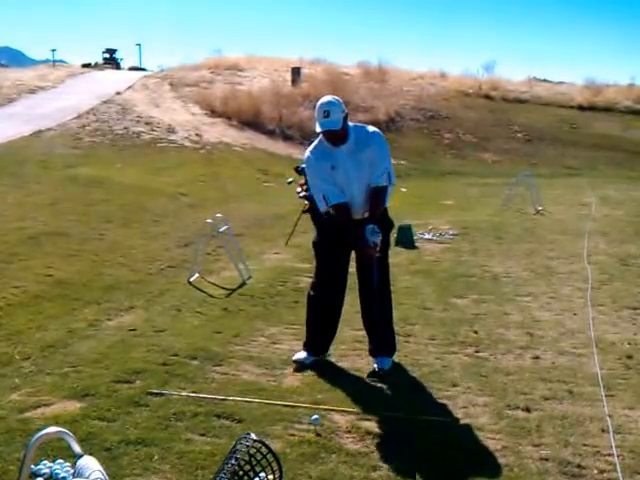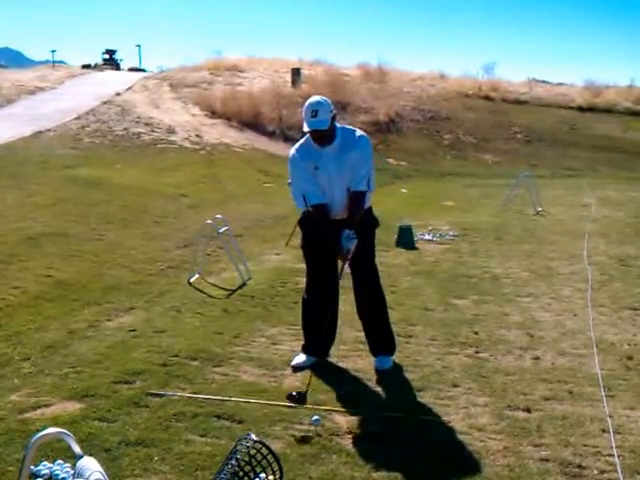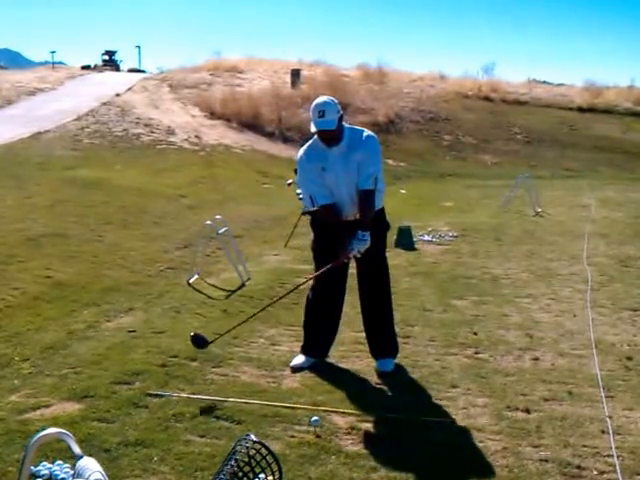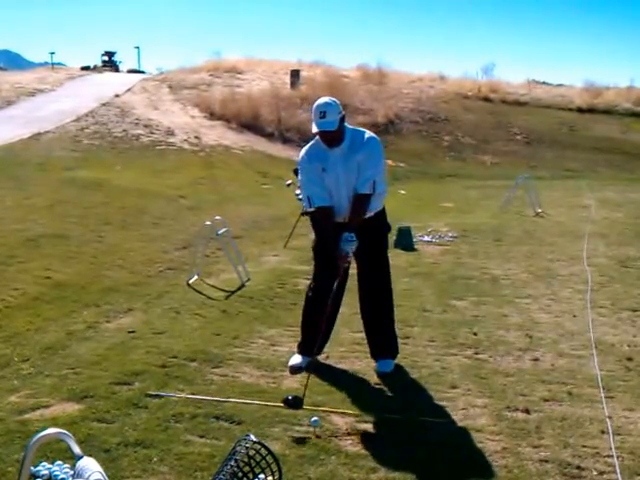
dt=0.4s
person 1, frame 1
left shoulder: (373, 139)
right shoulder: (314, 156)
left elbow: (380, 185)
right elbow: (335, 202)
left wrist: (373, 226)
right wrist: (358, 238)
left hip: (372, 220)
right hip: (334, 225)
left knee: (376, 286)
right knee: (325, 285)
left ankle: (382, 350)
right ankle: (315, 346)
person 1, frame 2
left shoulder: (359, 142)
right shoulder: (298, 155)
left elbow: (359, 191)
right elbow: (314, 203)
left wrist: (349, 231)
right wrist: (334, 240)
left hip: (358, 221)
right hip: (318, 225)
left knee: (367, 285)
right knee: (318, 287)
left ankle: (383, 349)
right ankle: (315, 348)
person 1, frame 3
left shoulder: (367, 142)
right shoulder: (307, 157)
left elbow: (368, 190)
right elbow: (323, 204)
left wrist: (363, 231)
right wrist: (342, 240)
left hip: (370, 221)
right hip: (329, 225)
left knee: (375, 288)
right knee: (324, 288)
left ankle: (384, 352)
right ankle: (313, 349)
person 1, frame 4
left shoulder: (368, 143)
right shoulder: (308, 156)
left elbow: (364, 194)
right elbow: (321, 207)
left wrist: (351, 235)
right wrist: (336, 244)
left hip: (369, 223)
right hip: (329, 224)
left knee: (376, 289)
right knee: (322, 287)
left ankle: (384, 353)
right ankle: (308, 349)
